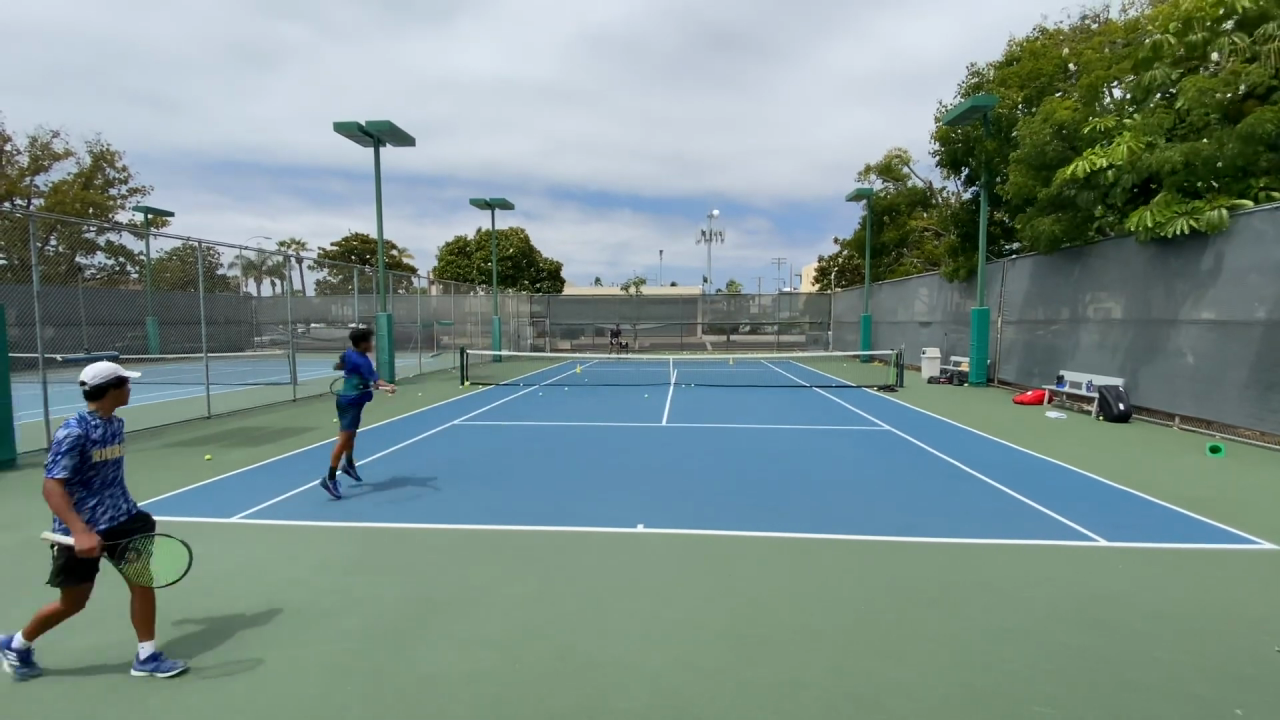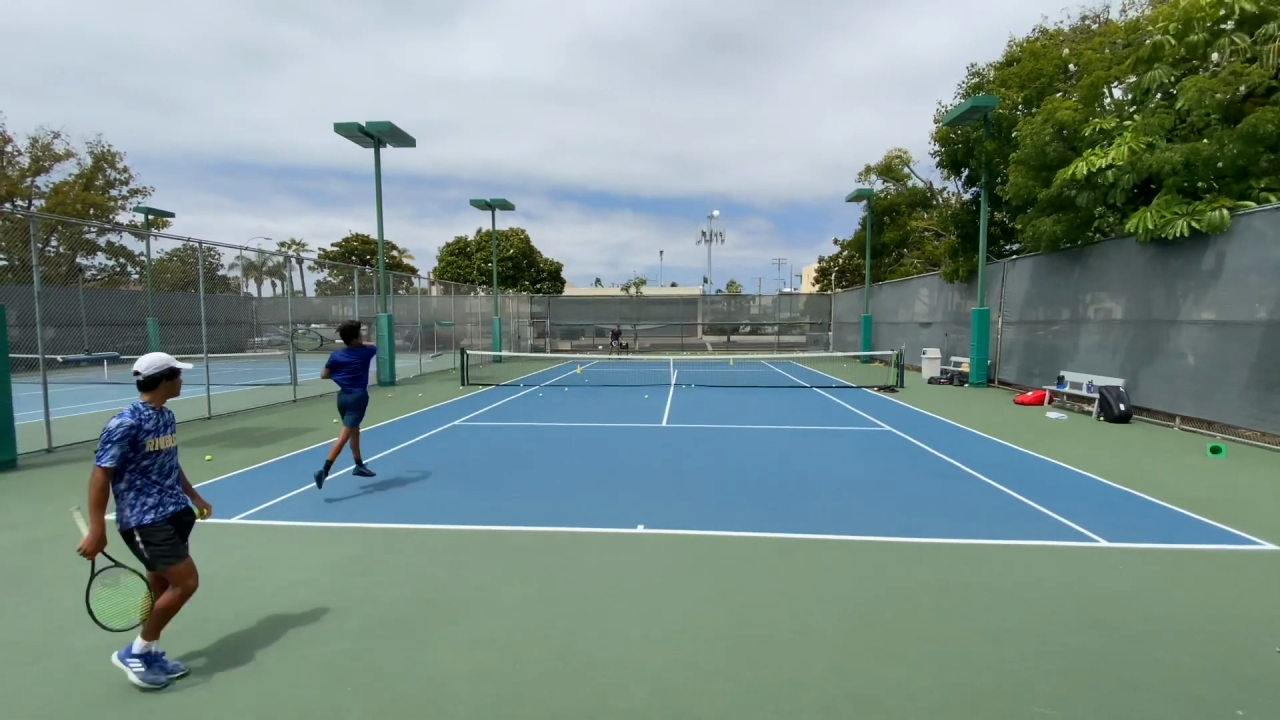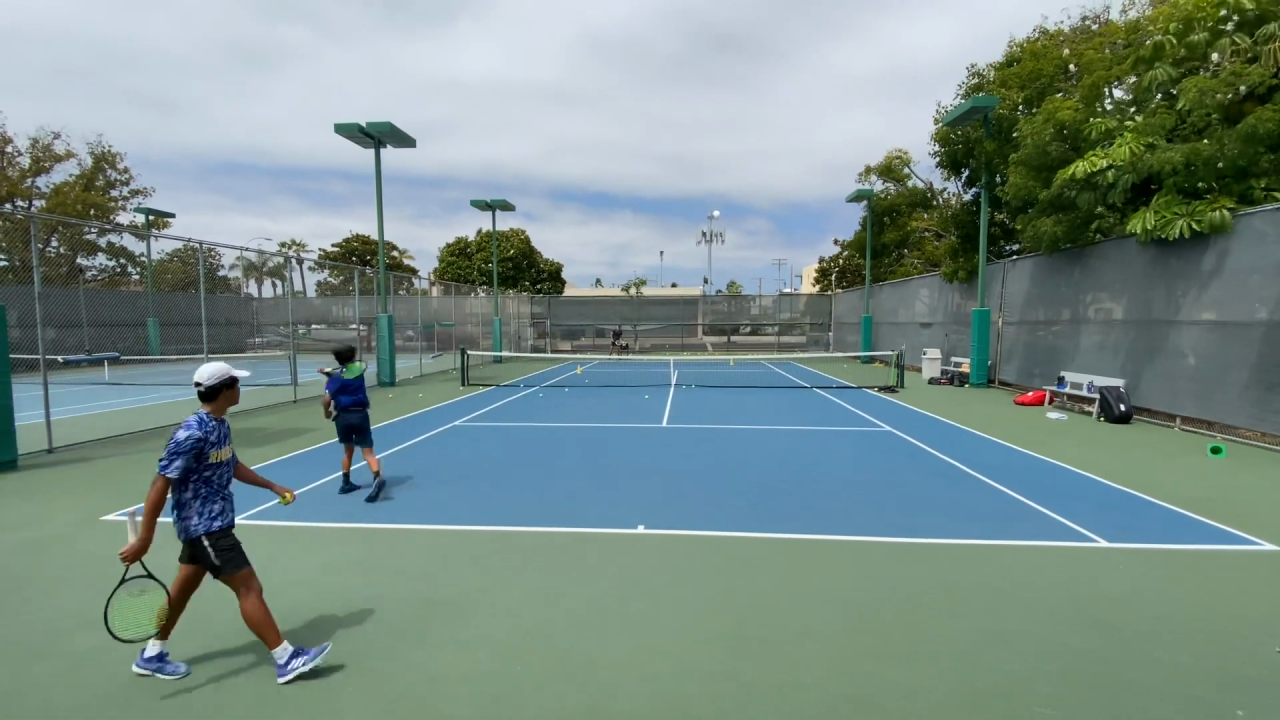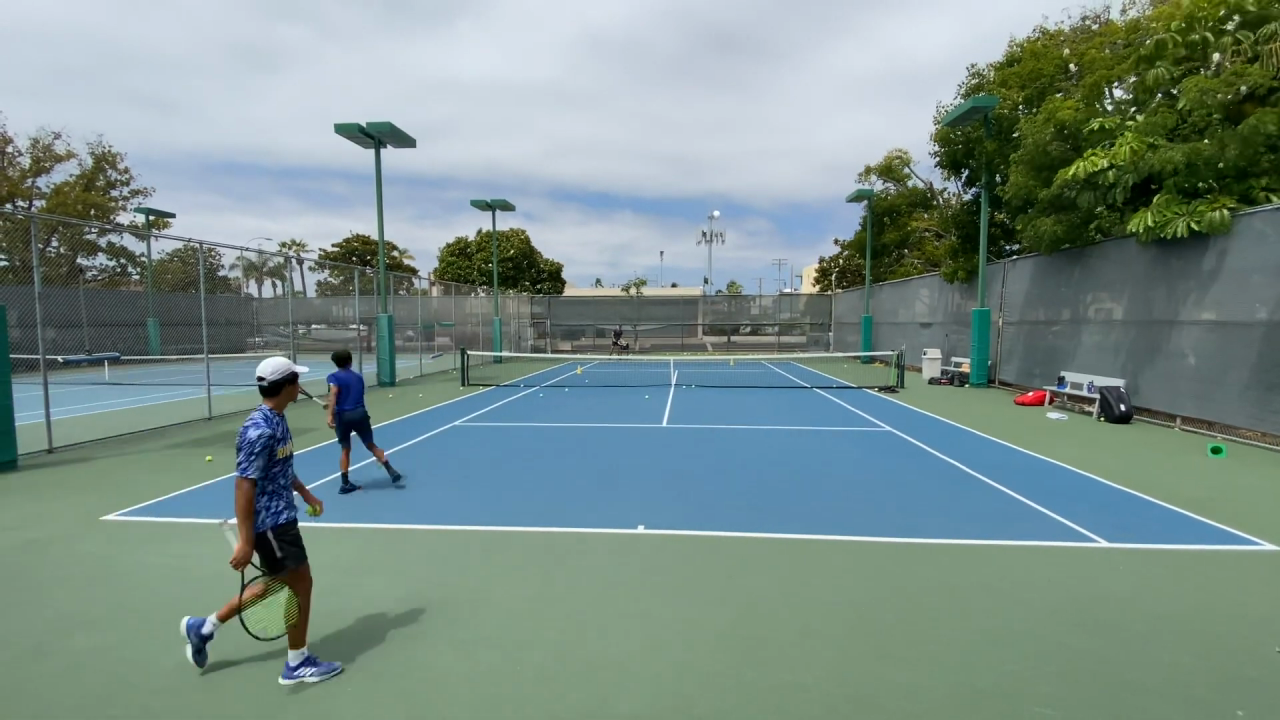
dt=0.2s
person 1, frame 1
left shoulder: (116, 424)
right shoulder: (73, 433)
right elbow: (53, 487)
right wrist: (81, 532)
left hip: (123, 519)
right hip: (86, 527)
left knee: (142, 582)
right knee: (73, 601)
left ankle: (147, 656)
person 1, frame 2
left shoulder: (166, 416)
right shoulder: (126, 423)
right elbow: (100, 475)
left wrist: (194, 496)
right wrist: (96, 530)
left hip: (172, 513)
right hip: (143, 520)
left knee: (161, 585)
right knee: (186, 583)
left ankle: (150, 654)
right ankle: (138, 650)
person 1, frame 3
left shoulder: (221, 425)
right shoulder: (191, 434)
left elbow: (233, 466)
right elbow: (161, 485)
left wrist: (276, 487)
right wrist: (144, 539)
left hip: (207, 523)
right hip: (204, 526)
left knee: (183, 587)
right knee: (249, 586)
left ankle: (152, 655)
right ankle: (288, 659)
person 1, frame 4
left shoulder: (277, 420)
right shoulder: (260, 430)
right elbow: (244, 485)
left wrist: (306, 494)
right wrist: (246, 539)
left hip: (280, 517)
right hip: (269, 523)
right knee: (301, 583)
left ankle: (203, 627)
right ankle: (297, 663)
person 2, frame 1
left shoulder: (348, 354)
right shoulder: (363, 361)
left elbow: (338, 365)
right elbow: (375, 381)
right wrist: (388, 387)
left hip: (344, 400)
right hip: (352, 402)
left knee: (350, 435)
right knee: (344, 440)
left ankle: (348, 464)
right ankle: (330, 479)
person 2, frame 2
left shoulder: (335, 356)
right shoulder: (367, 350)
left elbow: (324, 375)
right elbow: (371, 348)
right wrist: (362, 343)
left hip: (343, 397)
right hip: (358, 397)
left knee: (352, 432)
right knee: (345, 436)
left ankle: (359, 465)
right ankle: (324, 471)
person 2, frame 3
left shoulder: (335, 378)
right shoulder: (358, 371)
left elbow: (327, 400)
left wrist: (328, 413)
right wrist: (328, 371)
left hip: (343, 418)
right hip: (361, 416)
left knee: (349, 449)
right knee: (368, 453)
left ankle: (345, 483)
right ankle: (377, 478)
person 2, frame 4
left shoulder: (334, 376)
right shoulder: (358, 377)
left elbow: (333, 391)
left wrist: (331, 414)
left hip: (342, 416)
right hip: (360, 414)
left knee: (345, 449)
right knee: (372, 446)
left ankle: (345, 483)
right ankle: (390, 470)
